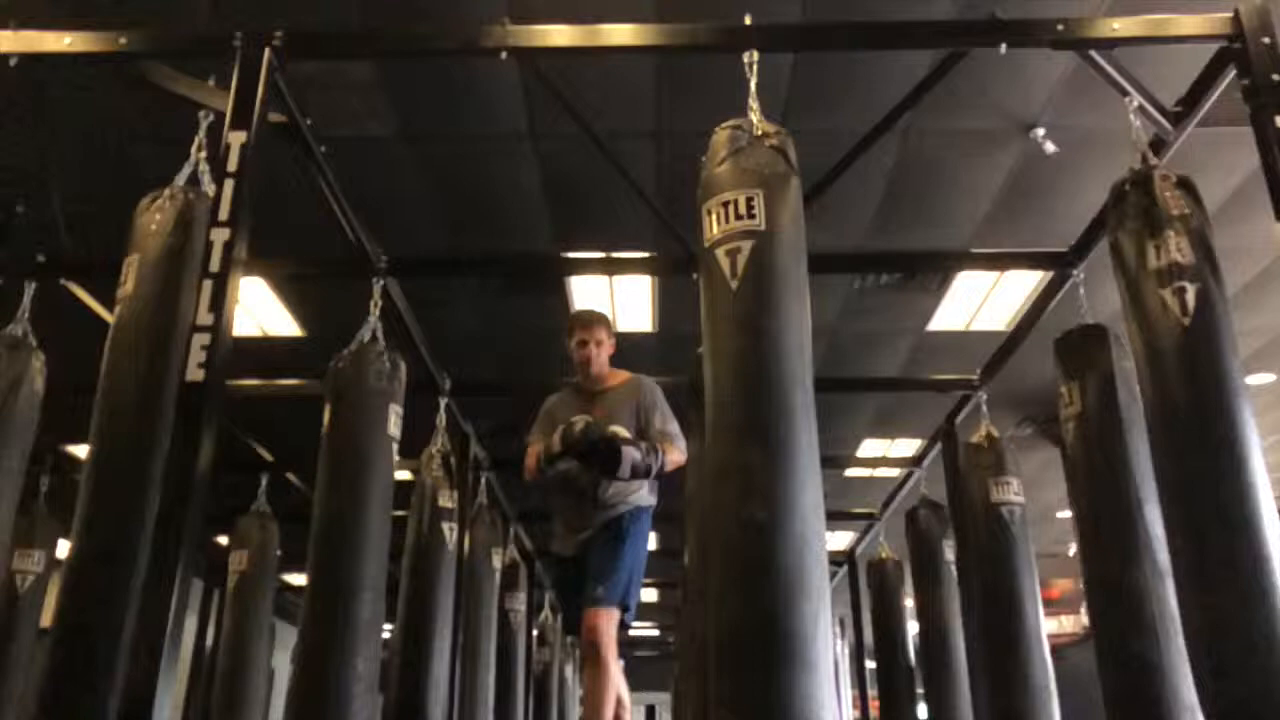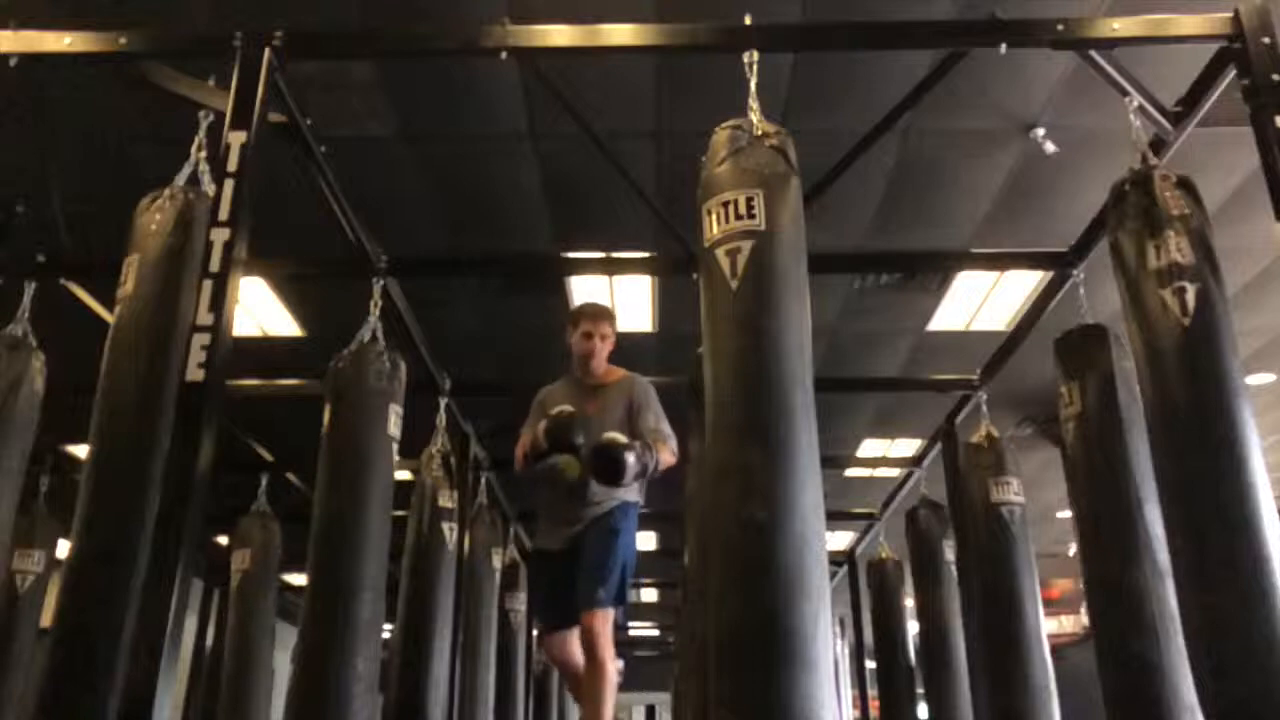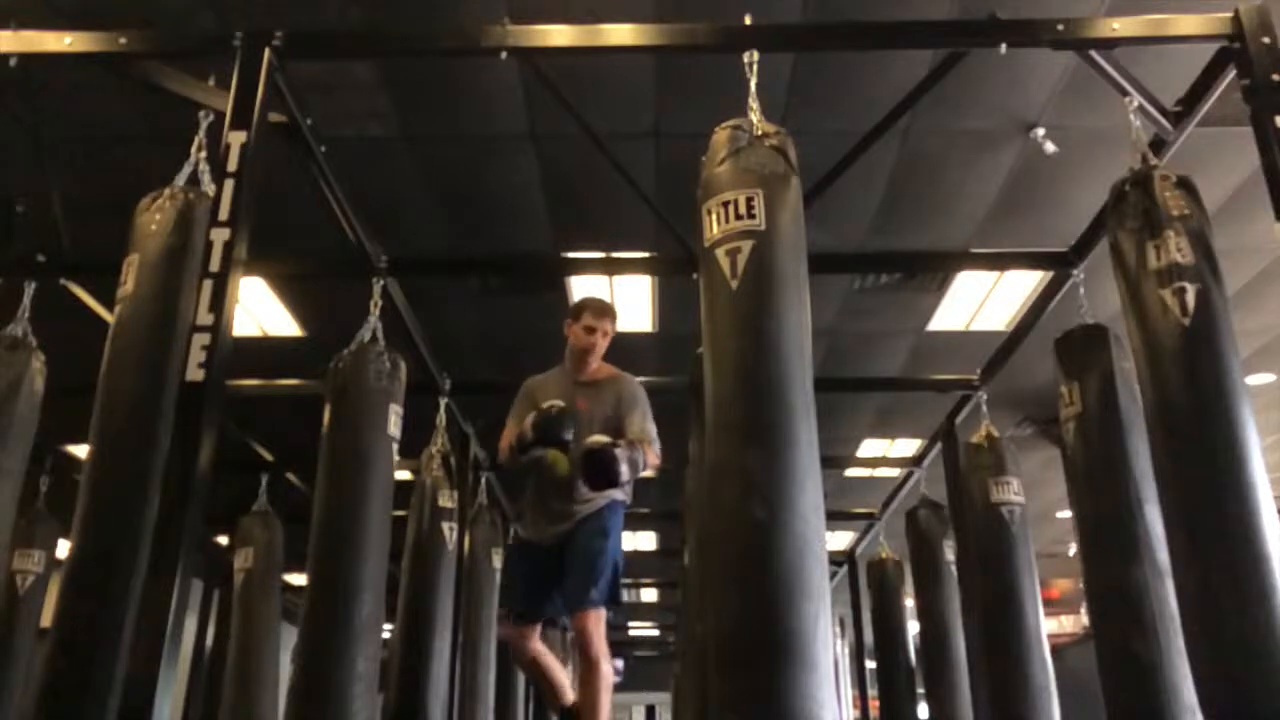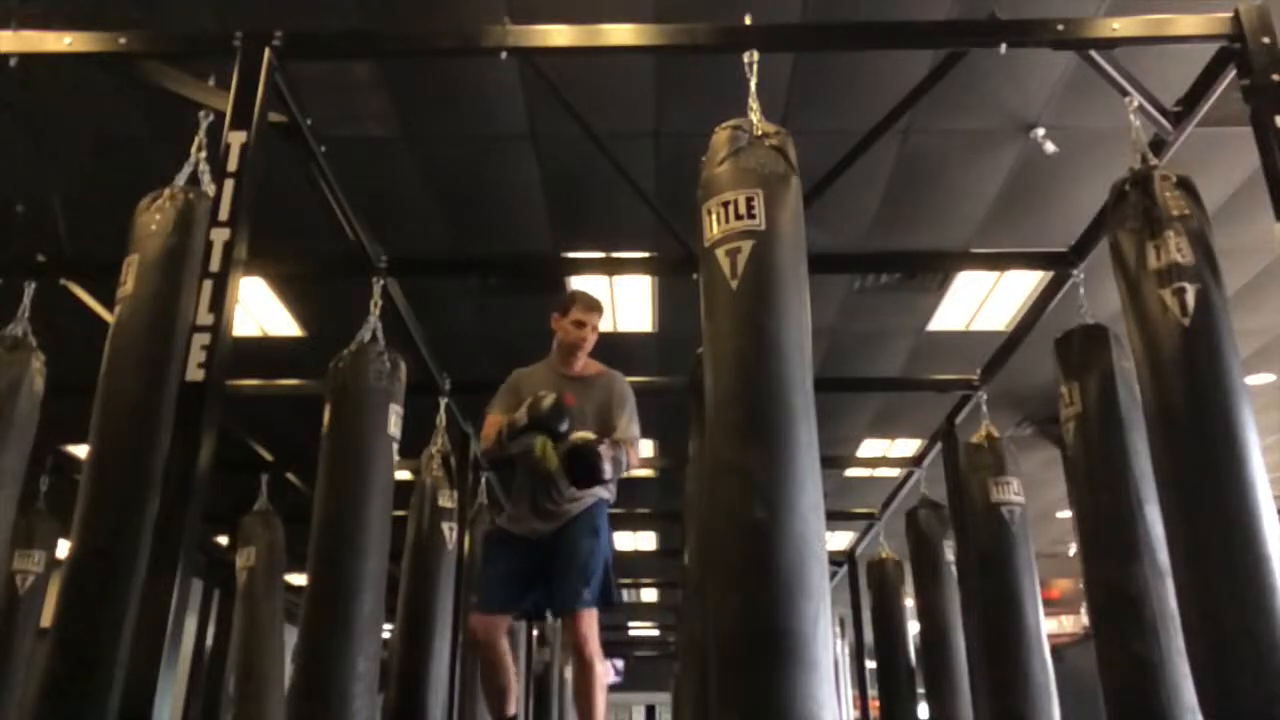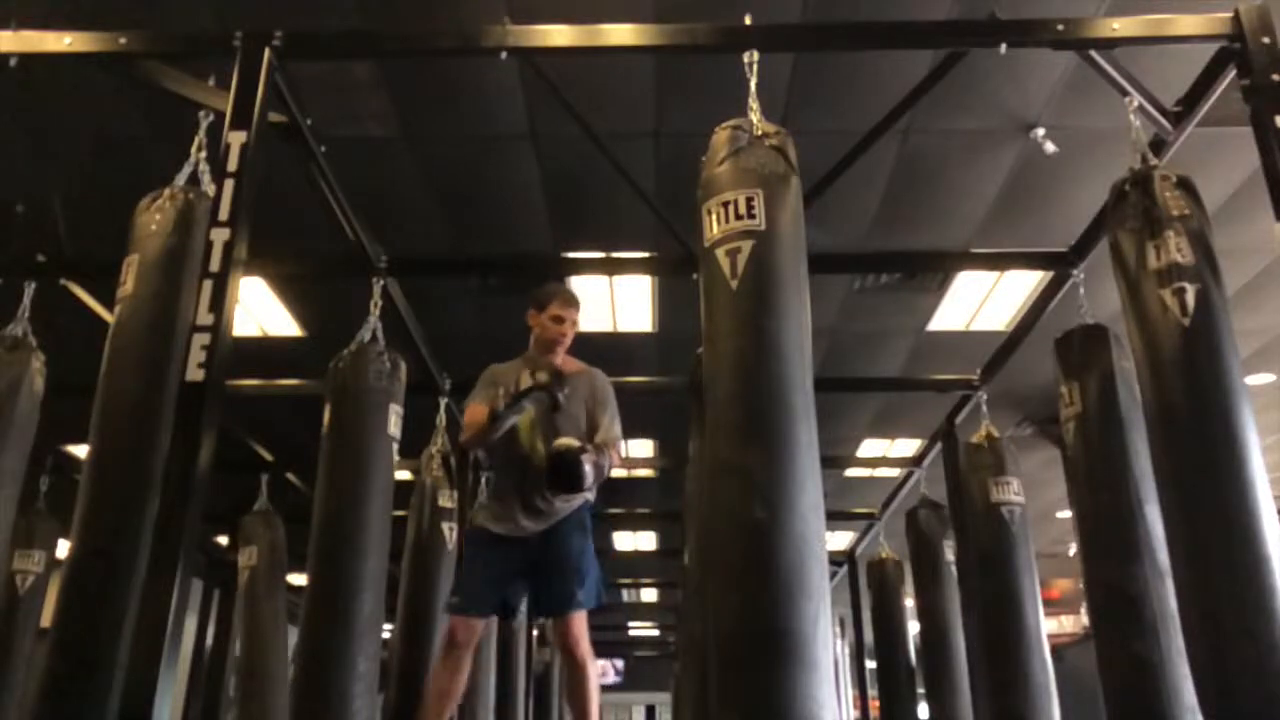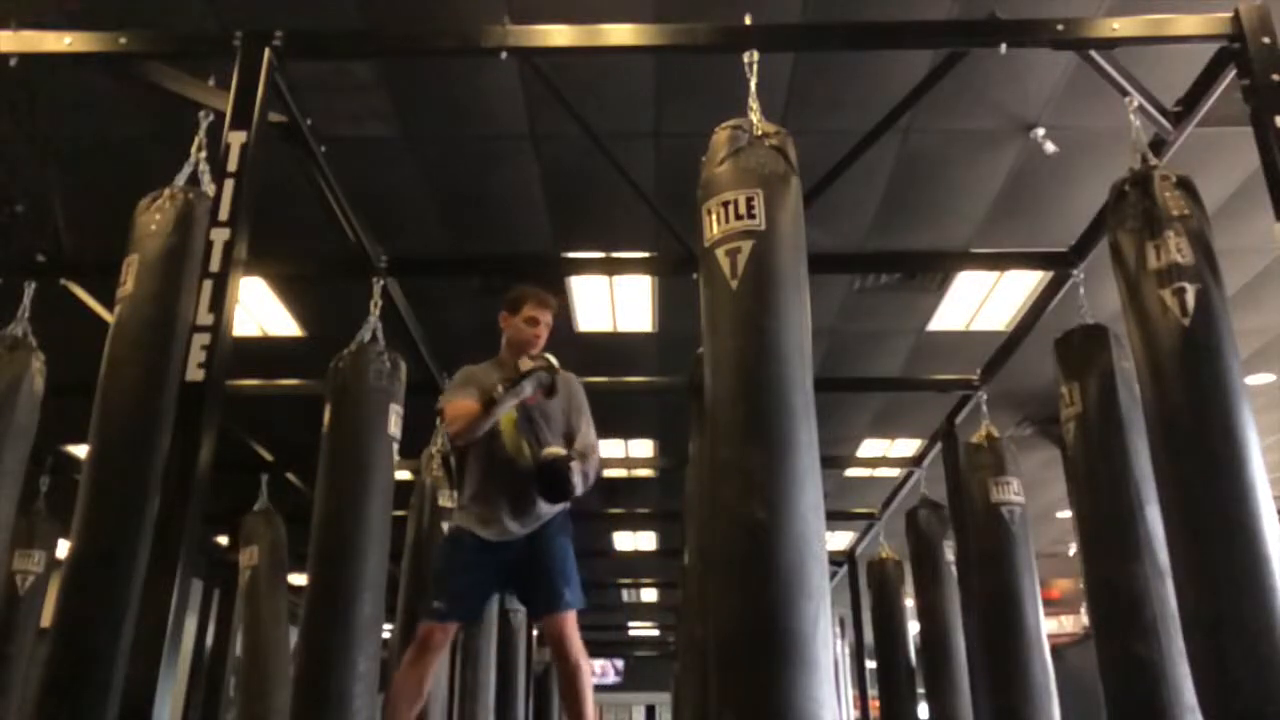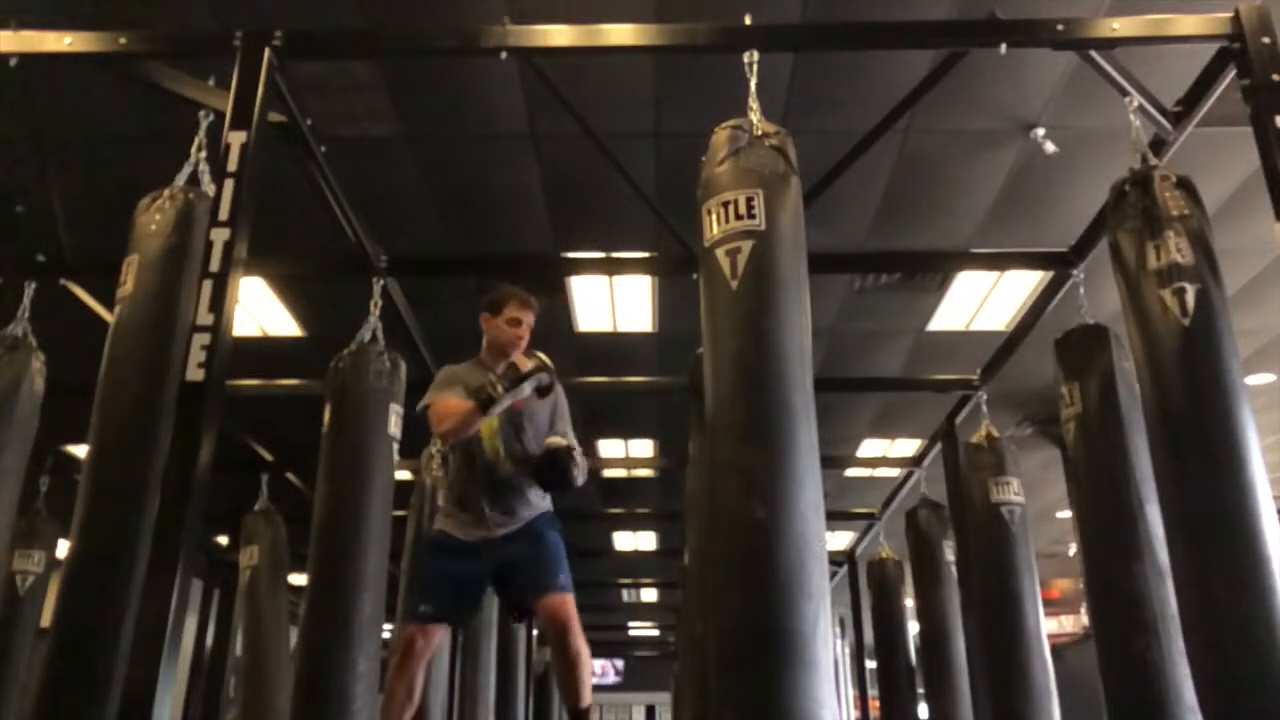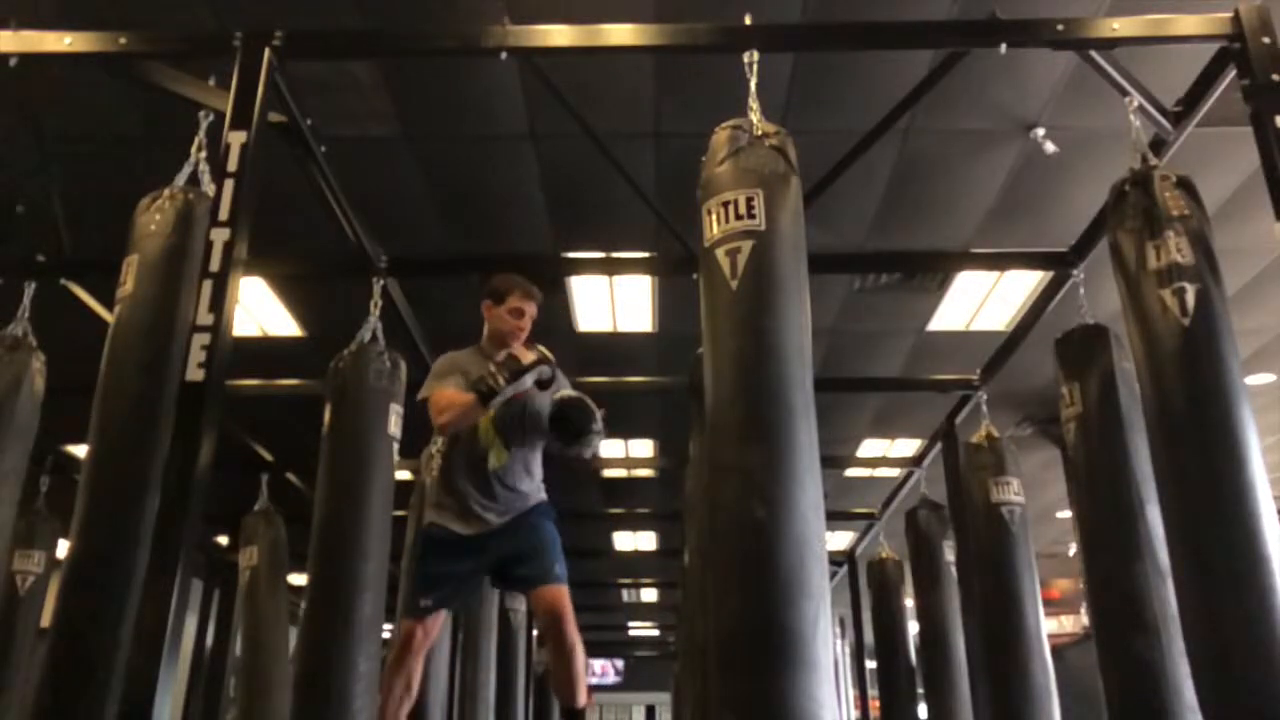
dt=0.2s
person 1, frame 1
left shoulder: (640, 390)
right shoulder: (556, 405)
left elbow: (677, 451)
right elbow: (530, 469)
left wrist: (639, 456)
right wrist: (557, 448)
left hip: (620, 519)
right hip: (568, 532)
left knee: (597, 631)
right knee: (593, 643)
person 1, frame 2
left shoulder: (633, 388)
right shoulder: (549, 396)
left elbow: (668, 451)
right elbow: (520, 462)
left wrist: (636, 458)
right wrist: (542, 440)
left hip: (606, 516)
right hip: (553, 528)
left knee: (595, 630)
right knee: (556, 644)
person 1, frame 3
left shoulder: (624, 388)
right shoulder: (536, 387)
left elbow: (650, 452)
right elbow: (505, 452)
left wrist: (625, 459)
right wrist: (530, 434)
left hip: (592, 516)
right hip: (535, 523)
left knee: (588, 630)
right knee: (515, 634)
person 1, frame 4
left shoulder: (612, 384)
right shoulder: (522, 381)
left elbow: (631, 449)
right elbow: (488, 444)
left wrist: (607, 458)
right wrist: (522, 424)
left hip: (578, 516)
right hip: (517, 519)
left knee: (581, 632)
right knee: (483, 626)
person 1, frame 5
left shoulder: (592, 381)
right shoulder: (499, 376)
left elbow: (612, 450)
right elbow: (470, 434)
left wrist: (588, 464)
right wrist: (517, 399)
left hip: (562, 519)
right hip: (498, 520)
left knee: (573, 637)
right knee: (460, 632)
person 1, frame 6
left shoulder: (565, 385)
right shoulder: (473, 377)
left elbow: (589, 453)
right elbow: (456, 430)
left wrist: (574, 472)
right wrist: (509, 388)
left hip: (543, 524)
right hip: (478, 525)
left knee: (565, 638)
right knee: (430, 637)
person 1, frame 7
left shoulder: (547, 388)
right shoulder: (455, 377)
left elbow: (567, 455)
right elbow: (445, 427)
left wrist: (570, 461)
right wrist: (505, 387)
left hip: (527, 523)
right hip: (459, 527)
left knee: (565, 622)
right knee: (415, 642)
person 1, frame 8
left shoulder: (544, 373)
right shoulder: (455, 364)
left elbow: (579, 437)
right elbow: (444, 418)
left wrist: (582, 422)
right wrist: (507, 380)
left hip: (521, 512)
right hip: (453, 519)
left knee: (558, 615)
right knee: (415, 635)
